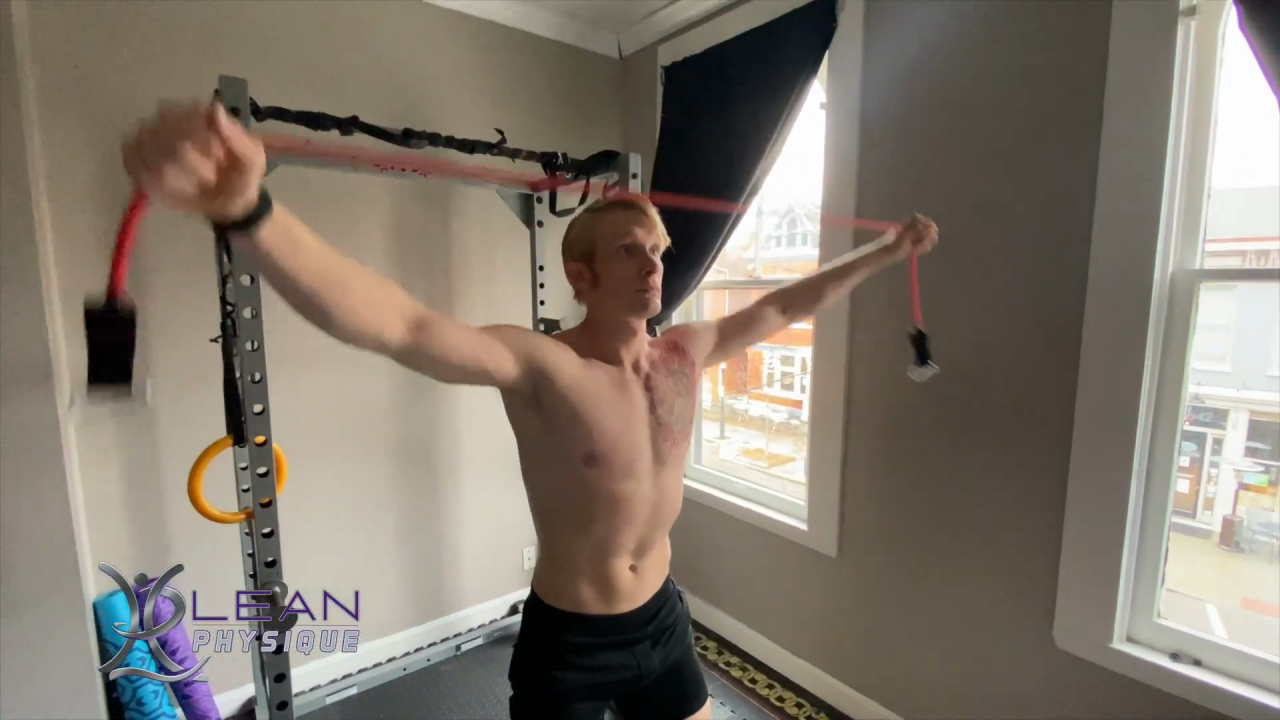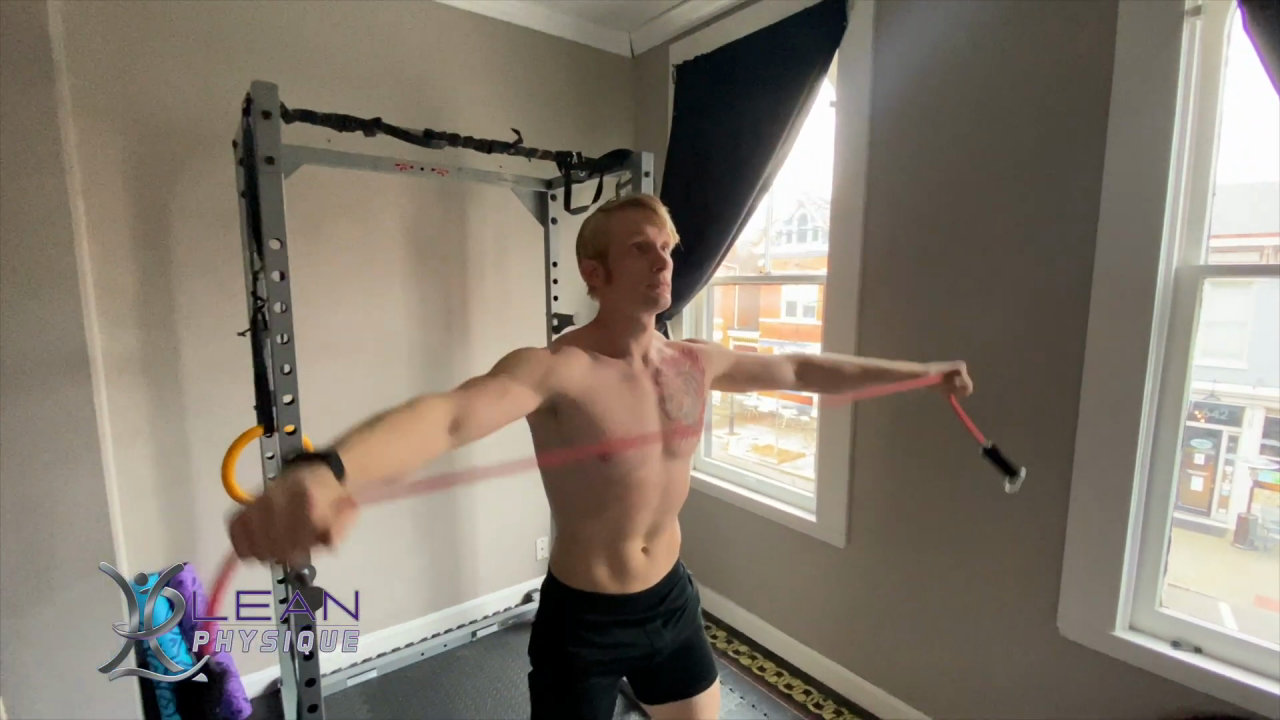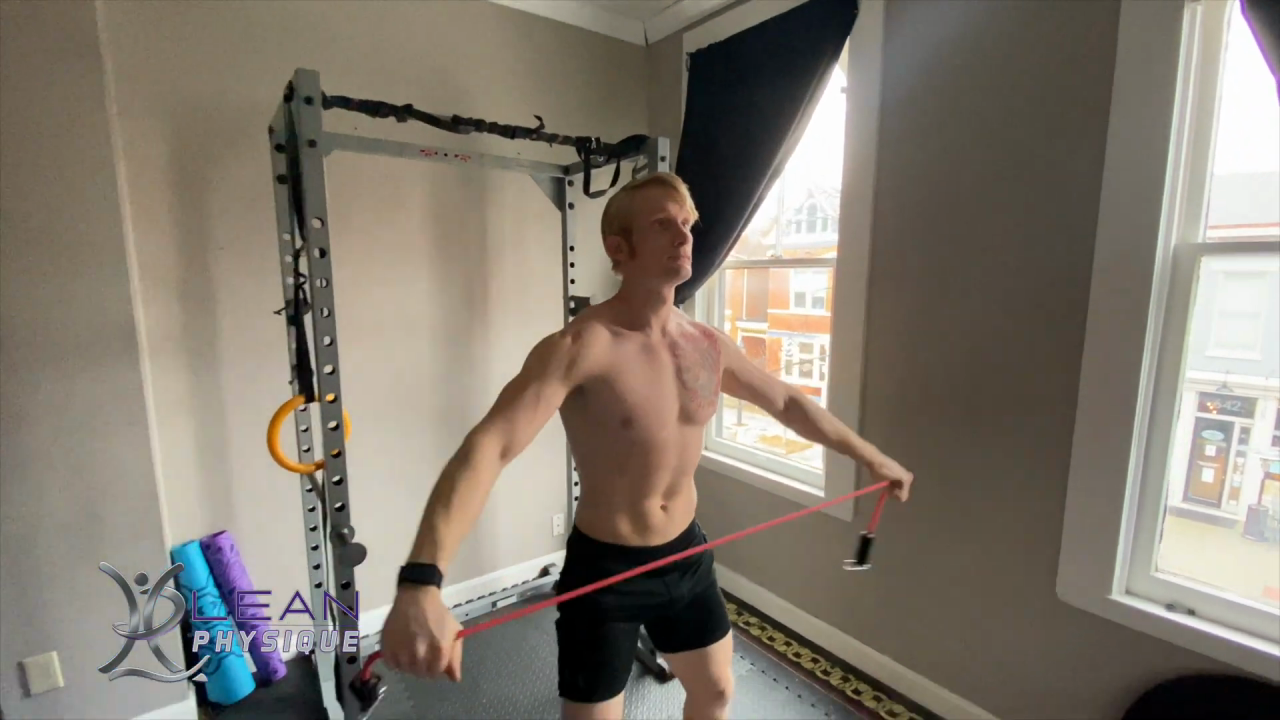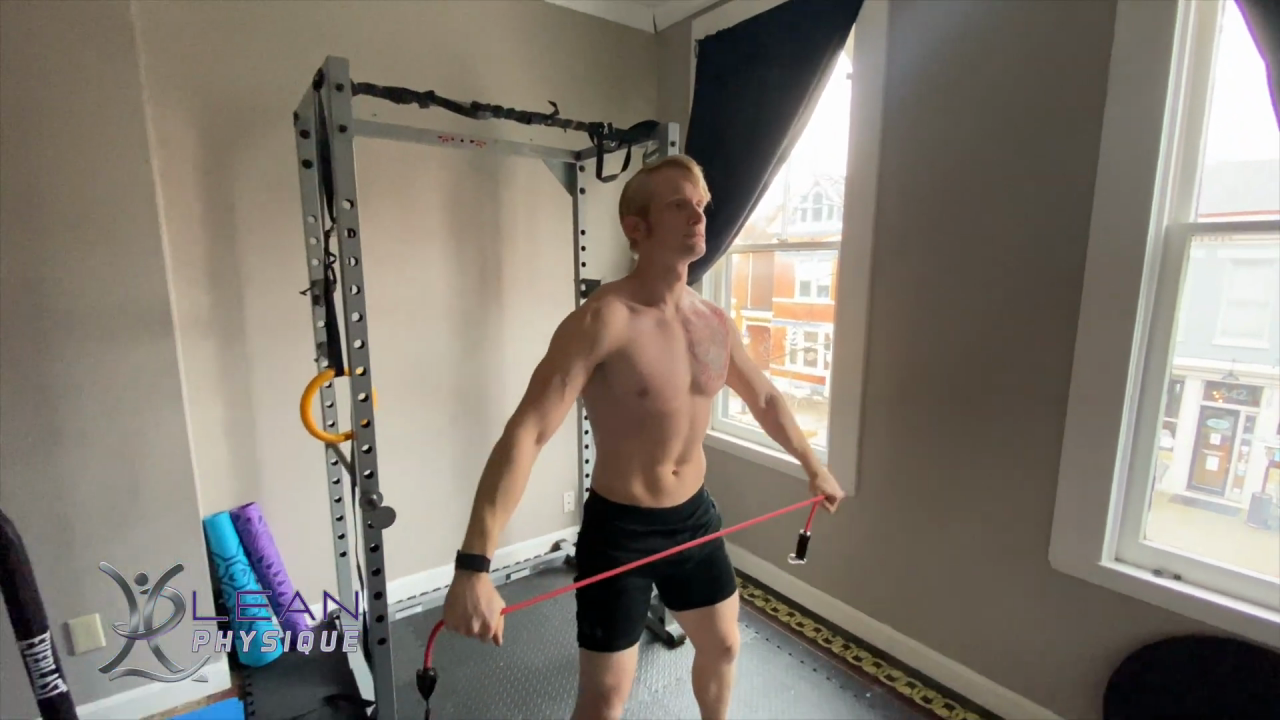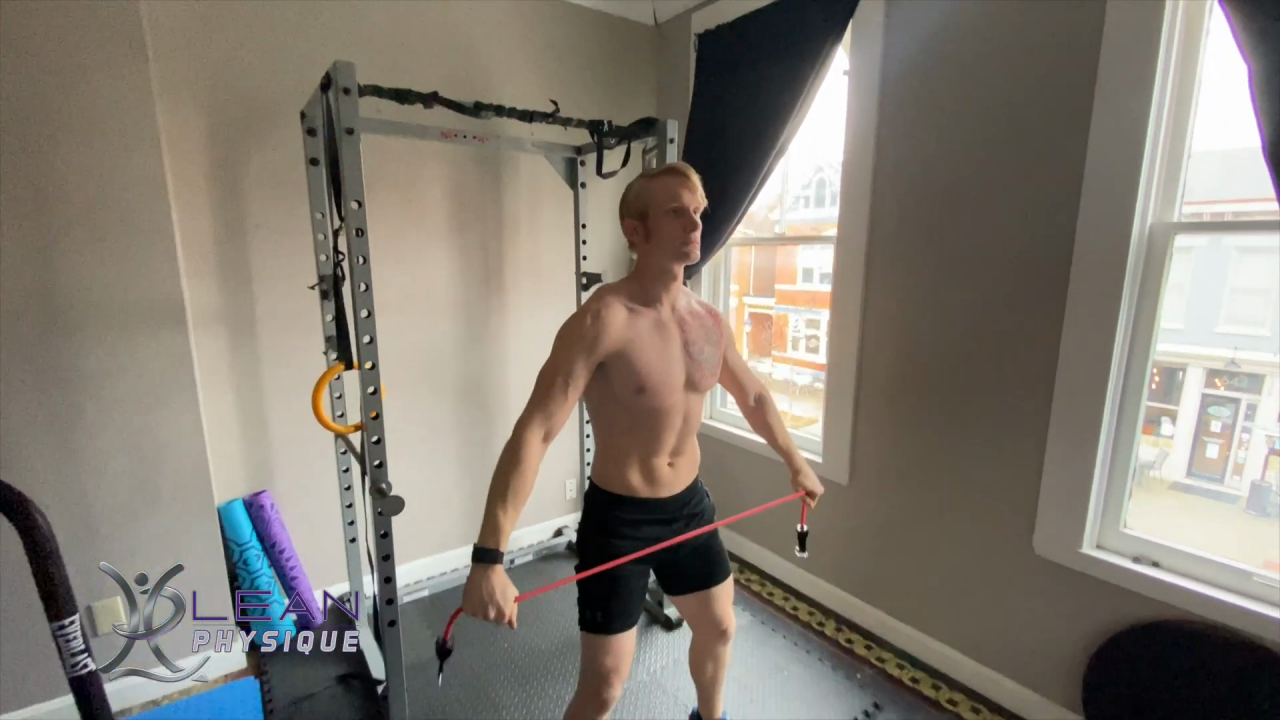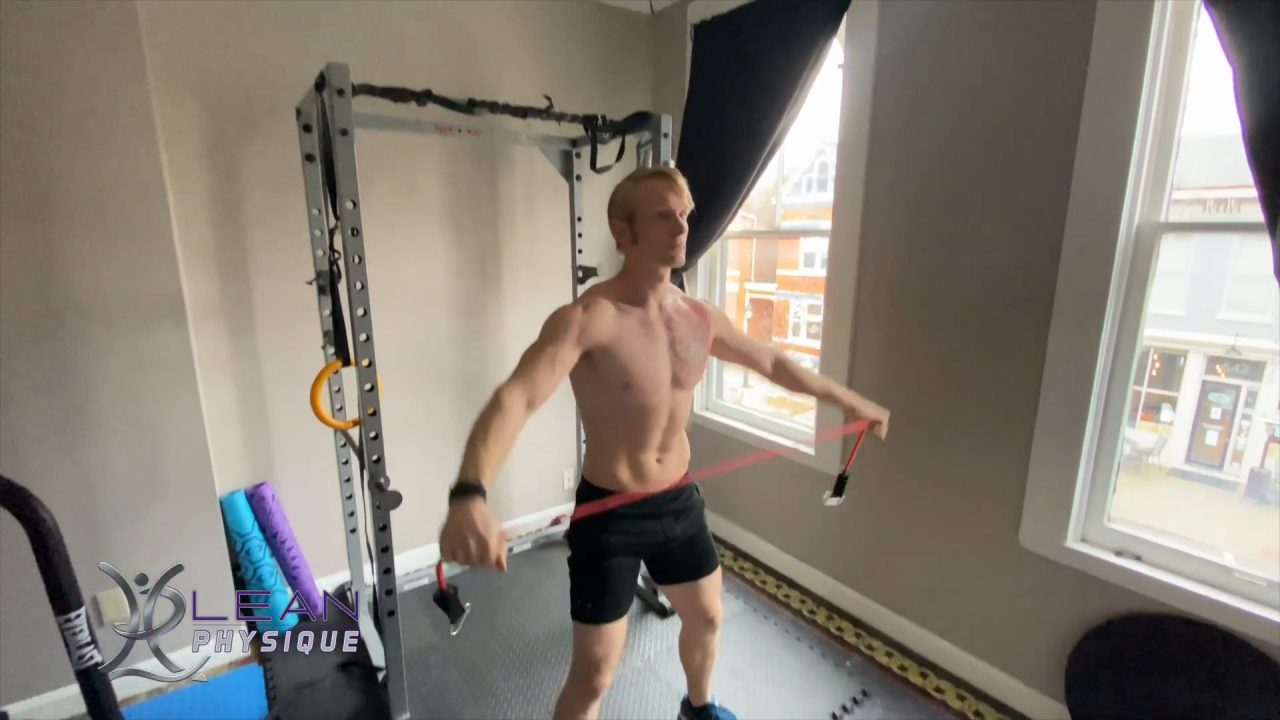
dt=0.3s
person 1, frame 1
left shoulder: (684, 353)
right shoulder: (537, 365)
left elbow: (786, 306)
right elbow: (399, 323)
left wrist: (885, 252)
left hip: (661, 623)
right hip: (565, 642)
person 1, frame 2
left shoulder: (696, 362)
right shoulder: (557, 369)
left elbow: (802, 369)
right elbow: (444, 417)
left wrist: (920, 371)
right wrist: (326, 472)
left hip: (668, 600)
right hip: (581, 620)
person 1, frame 3
left shoulder: (709, 344)
right shoulder: (579, 348)
left elbow: (788, 402)
right elbow: (487, 447)
left wrist: (870, 457)
right wrist: (421, 583)
left hip: (684, 557)
right hip: (604, 569)
person 1, frame 4
left shoulder: (715, 322)
right shoulder: (599, 322)
left elbow: (766, 399)
right elbow: (524, 436)
left wrist: (814, 467)
right wrist: (474, 568)
left hip: (695, 518)
right hip: (619, 530)
left knee: (723, 646)
person 1, frame 5
left shoulder: (709, 320)
right shoulder: (601, 322)
left elbow: (753, 397)
right elbow: (533, 435)
left wrist: (796, 466)
right wrist: (489, 560)
left hip: (689, 507)
right hip: (618, 519)
left knee: (719, 629)
person 1, frame 6
left shoulder: (699, 316)
right shoulder: (588, 318)
left elbow: (773, 362)
right elbow: (514, 398)
left wrist: (850, 401)
right wrist: (469, 494)
left hip: (678, 502)
right hip: (608, 515)
left knee: (706, 618)
right knee: (594, 672)
